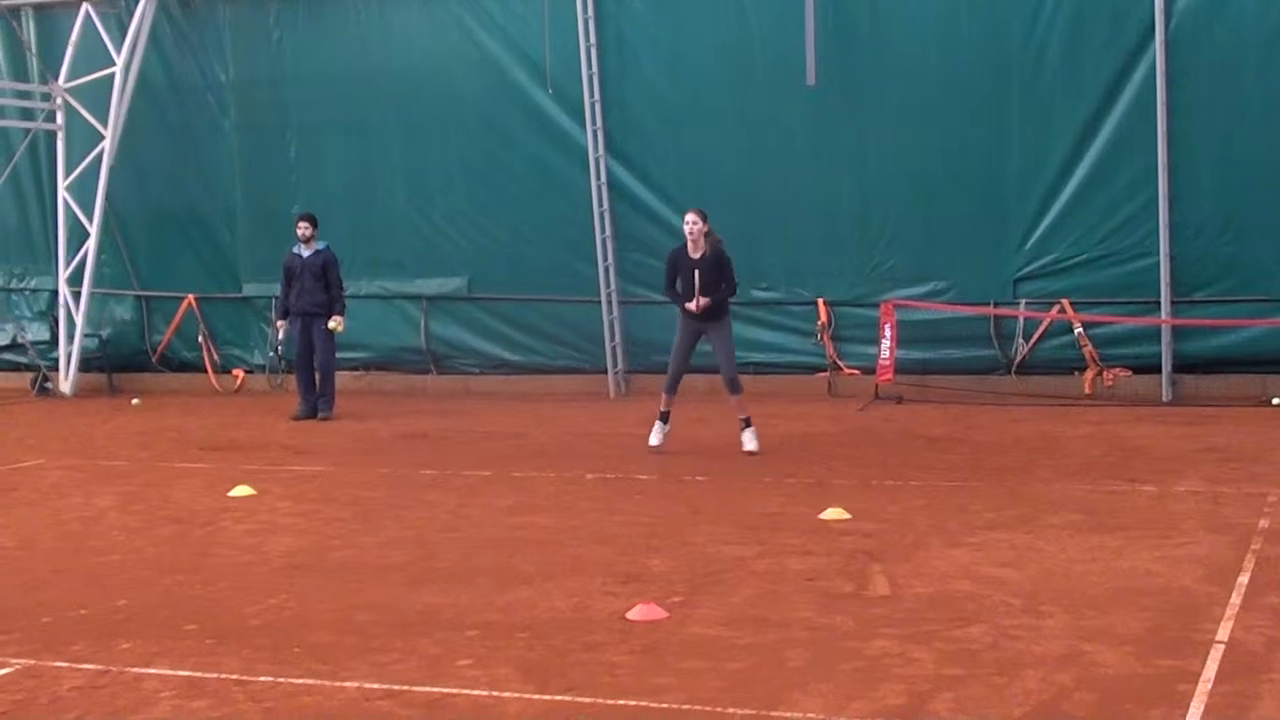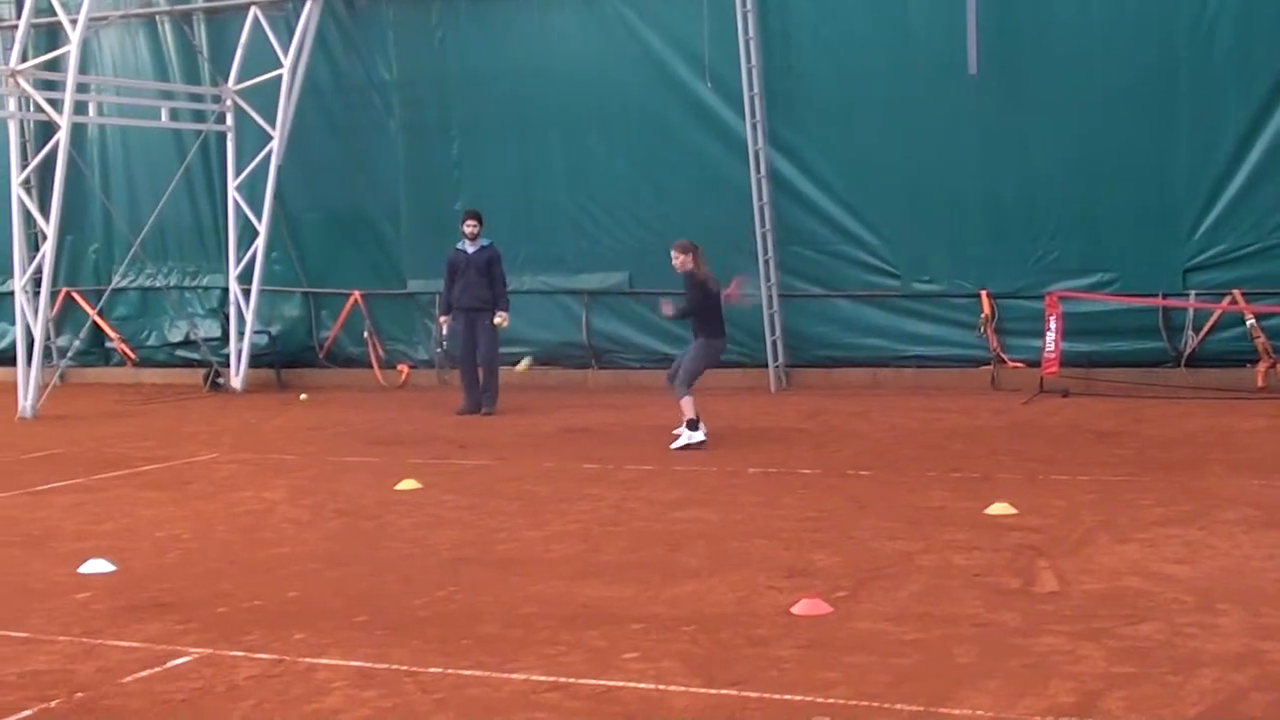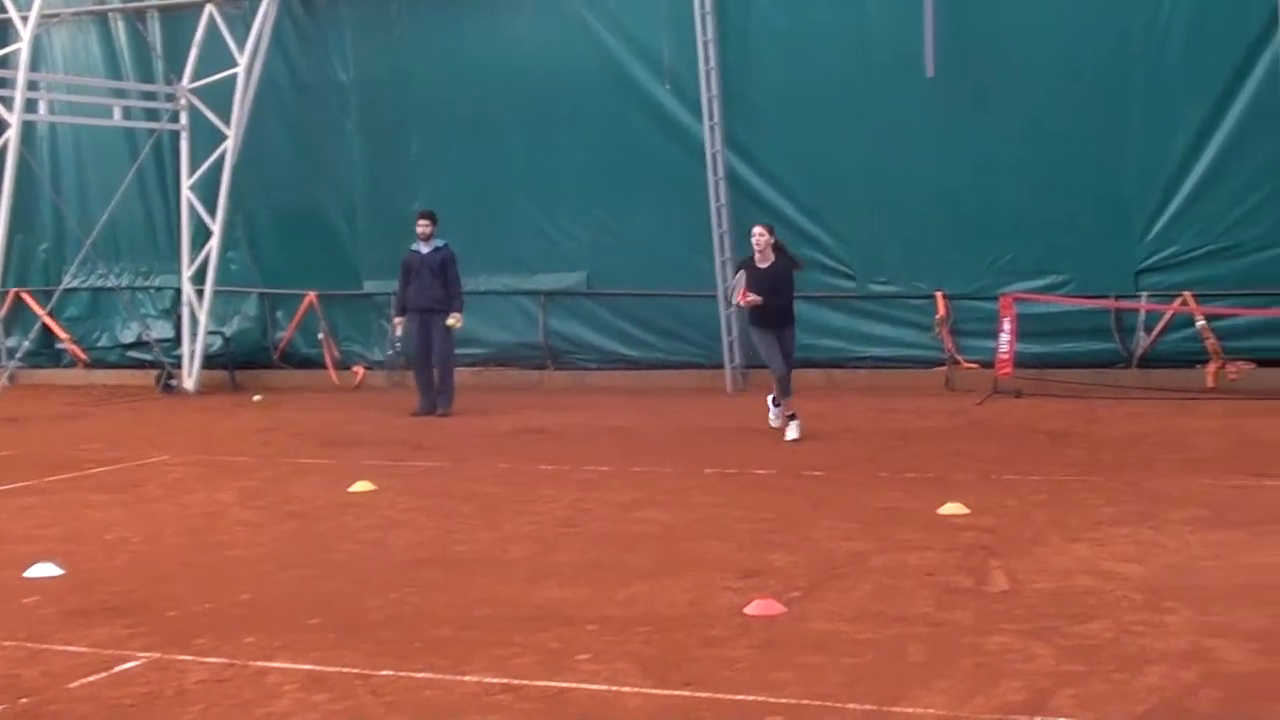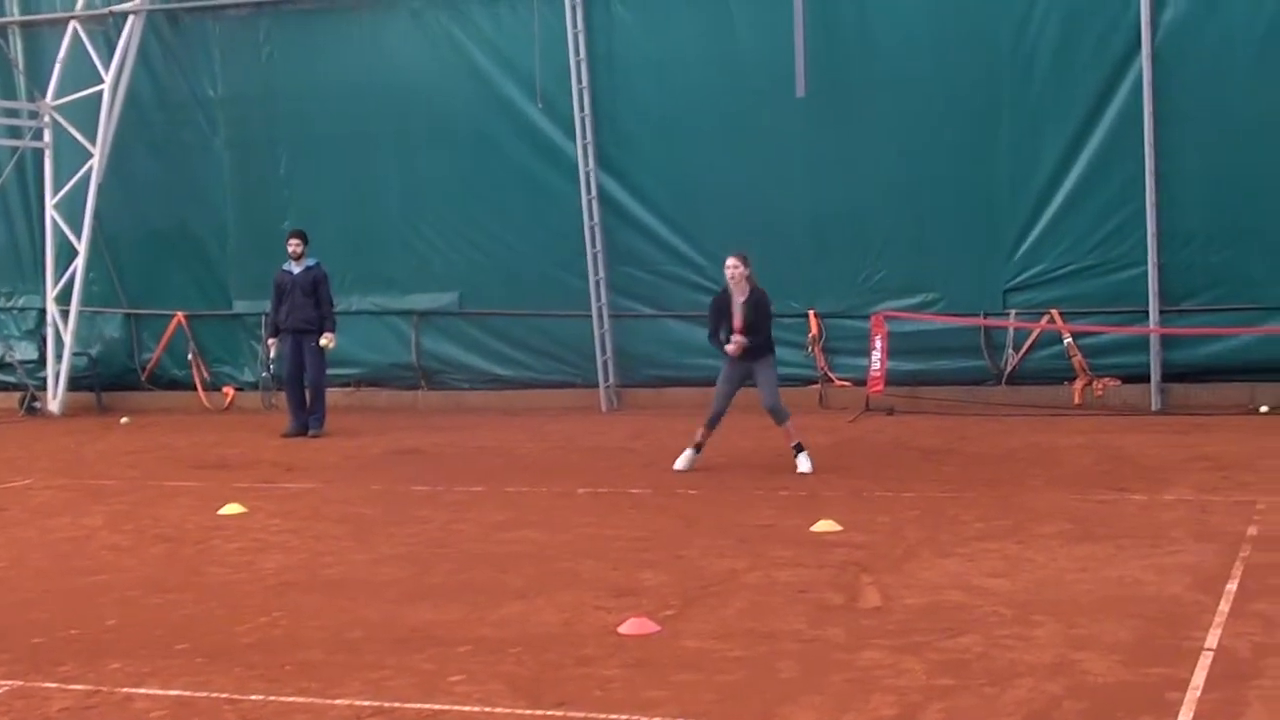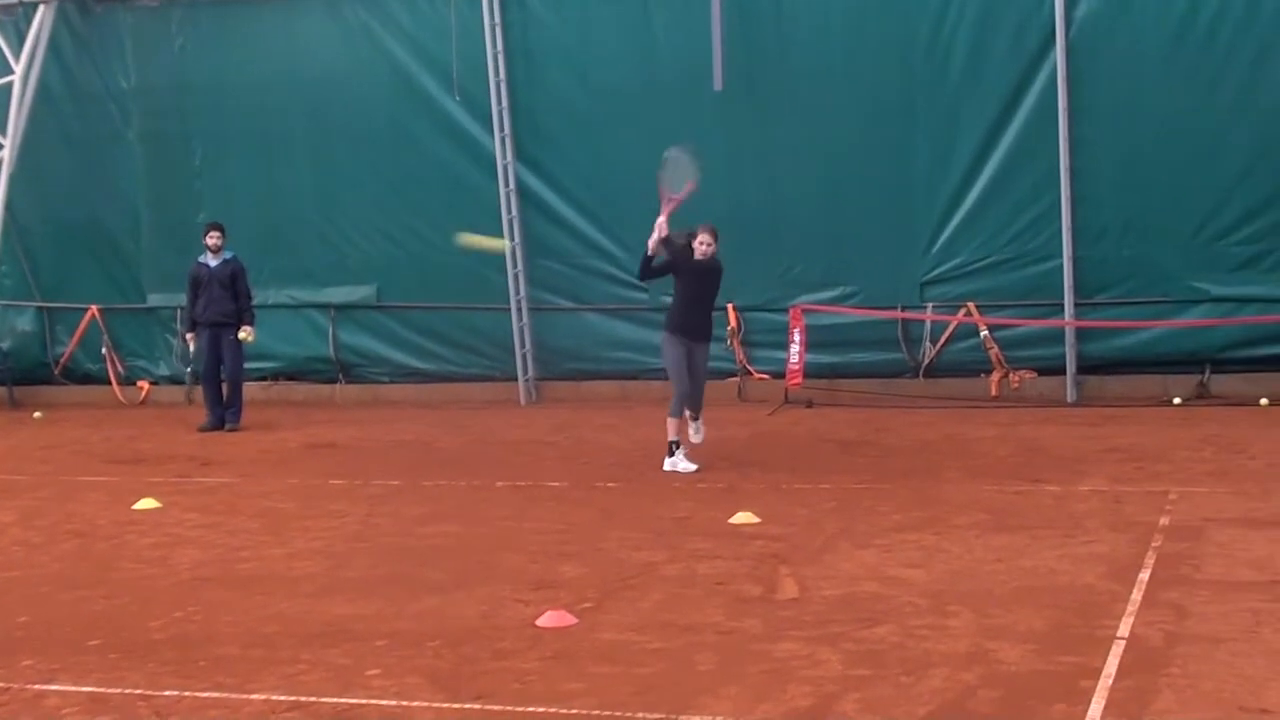
dt=1s
person 1, frame 1
left shoulder: (717, 254)
right shoulder: (675, 256)
left elbow: (731, 288)
right elbow: (669, 289)
left wrist: (709, 301)
right wrist: (684, 304)
left hip: (717, 321)
right hip: (689, 320)
left knee: (729, 375)
right knee: (674, 373)
left ankle: (747, 429)
right ankle: (662, 424)
person 1, frame 2
left shoulder: (692, 277)
right shoulder: (694, 277)
left elbow: (690, 309)
left wrist: (672, 312)
left hip: (711, 341)
right hip: (702, 340)
left knee: (680, 383)
right knee: (673, 377)
left ankle: (694, 431)
right ankle: (693, 423)
person 1, frame 3
left shoulder: (783, 266)
right shoulder: (745, 266)
left elbow: (787, 301)
left wrist: (760, 302)
right wrist: (742, 300)
left hip: (785, 327)
right hip: (760, 328)
left knee: (785, 373)
right knee: (780, 371)
left ankle: (776, 399)
right ankle: (791, 420)
person 1, frame 4
left shoulder: (760, 298)
right shoulder: (719, 300)
left elbow: (765, 335)
right elbow: (712, 335)
left wrist: (745, 342)
right wrist: (726, 347)
left hip: (762, 358)
right hip: (735, 359)
left knee: (772, 404)
right knee: (718, 410)
left ankle: (800, 453)
right ankle: (694, 451)
person 1, frame 5
left shoulder: (713, 267)
right shoulder: (679, 262)
left elbow: (685, 264)
right elbow: (643, 274)
left wrist: (665, 240)
right wrist: (652, 247)
left hip: (700, 340)
right hip: (674, 336)
left knee: (694, 398)
right knee: (680, 391)
left ankle: (693, 417)
right ankle: (672, 454)
person 2, frame 1
left shoulder: (326, 255)
right shoulder: (291, 258)
left elbow: (336, 287)
right elbow: (285, 289)
left wrist: (338, 312)
right wrist: (281, 316)
left hip: (321, 317)
right hip: (298, 317)
left knee: (324, 361)
right knee: (301, 361)
left ankle: (325, 406)
right ankle: (308, 406)
person 2, frame 2
left shoulder: (490, 252)
right shoulder: (455, 255)
left elbow: (499, 283)
right elbow: (448, 285)
left wrist: (502, 308)
right wrist: (444, 312)
left hip: (485, 312)
right hip: (461, 313)
left knee: (488, 356)
right knee: (464, 357)
left ankle: (488, 401)
right ankle: (472, 400)
person 2, frame 3
left shoulder: (445, 253)
right shoulder: (410, 255)
left elbow: (454, 284)
right elbow: (403, 286)
left wrist: (456, 309)
right wrist: (399, 313)
left hip: (439, 313)
right hip: (416, 314)
left knee: (443, 357)
right knee: (419, 358)
left ankle: (444, 402)
right ankle: (427, 401)
person 2, frame 4
left shoulder: (317, 272)
right shoulder: (281, 275)
left elbow: (326, 303)
right elbow: (275, 307)
left wrist: (329, 329)
right wrist: (272, 334)
left hip: (312, 333)
right hip: (289, 334)
left knee: (315, 378)
right knee: (291, 378)
left ankle: (316, 423)
right ankle: (299, 422)
person 2, frame 5
left shoulder: (234, 264)
right shoulder: (197, 268)
left elbow: (244, 296)
right elbow: (191, 300)
left wrist: (247, 322)
right wrist: (190, 328)
left hip: (230, 327)
right hip: (205, 328)
left knee: (233, 372)
right knee: (208, 373)
left ankle: (232, 417)
right ankle: (215, 417)
